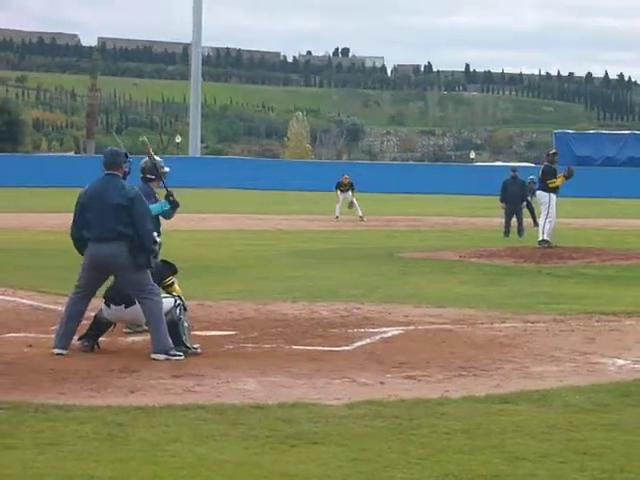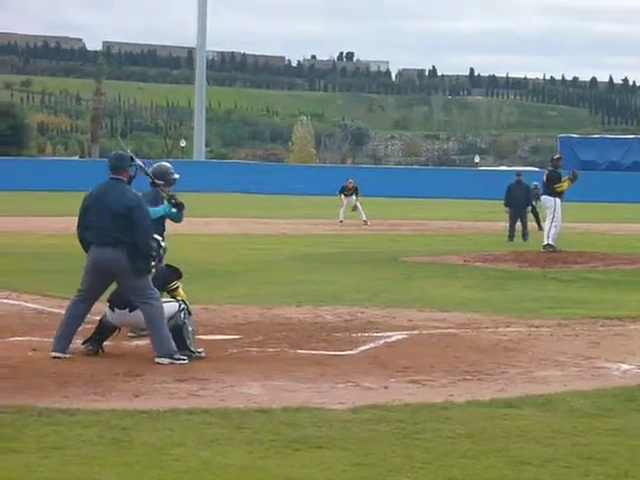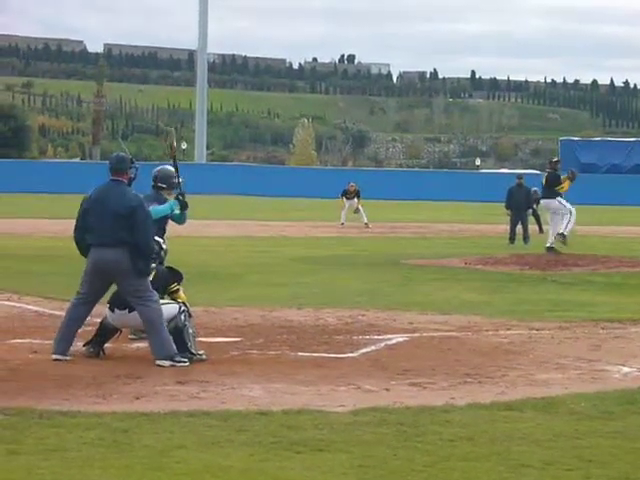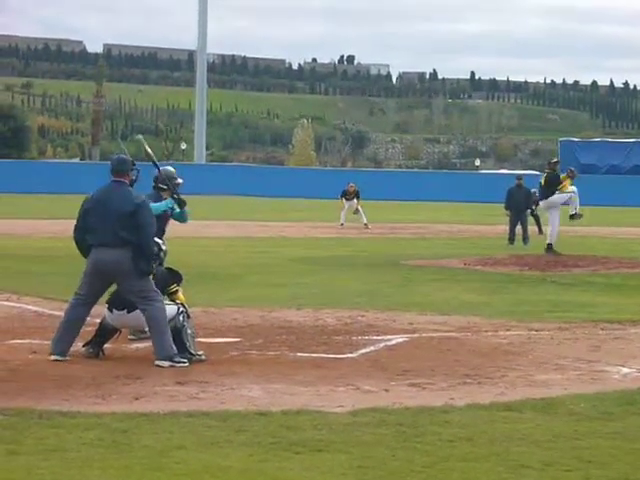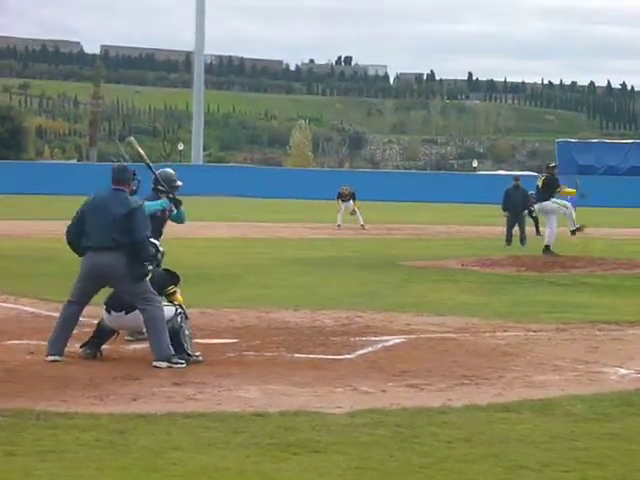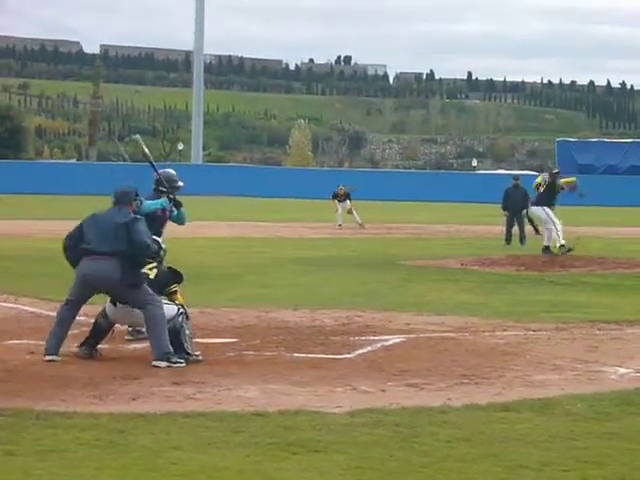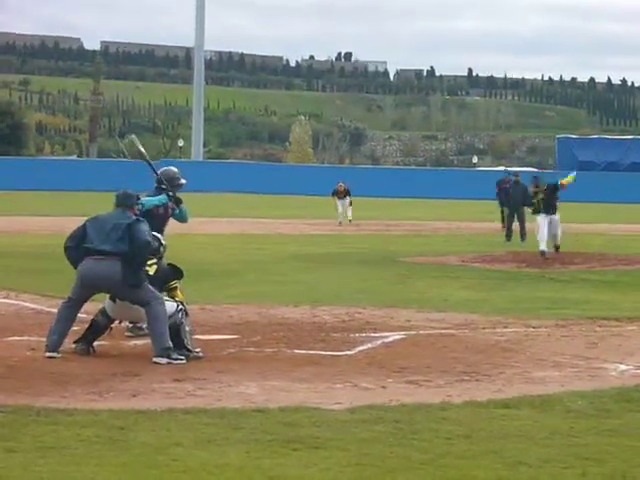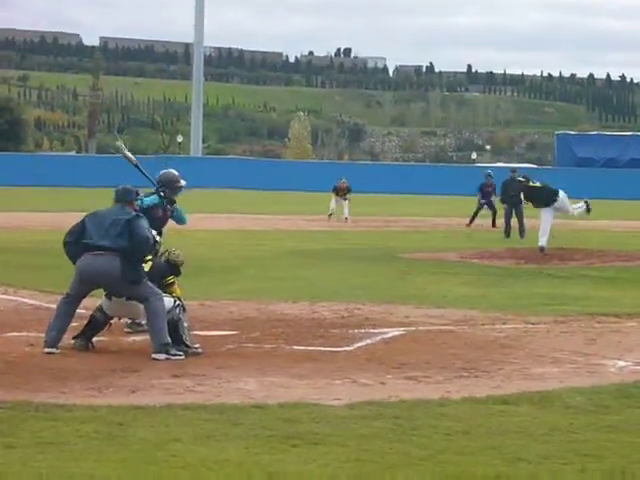
dt=0.3s
person 1, frame 1
left shoulder: (87, 192)
right shoulder: (130, 192)
left elbow: (76, 229)
right elbow: (144, 227)
left wrist: (85, 251)
right wrist: (149, 252)
left hip: (95, 250)
right hip: (123, 251)
left knee: (80, 295)
right knee: (150, 295)
left ankle: (61, 344)
right ankle: (162, 348)
person 1, frame 2
left shoulder: (92, 195)
right shoulder: (132, 198)
left elbow: (82, 230)
right elbow: (144, 235)
right wrist: (147, 259)
left hip: (97, 255)
right hip: (124, 256)
left knee: (82, 299)
right knee: (150, 300)
left ankle: (59, 347)
right ankle: (165, 351)
person 1, frame 3
left shoulder: (91, 197)
right shoulder: (133, 199)
left elbow: (79, 233)
right elbow: (145, 236)
left wrist: (90, 254)
right wrist: (147, 261)
left hip: (97, 257)
right hip: (125, 258)
left knee: (81, 302)
right knee: (148, 303)
left ankle: (59, 349)
right ankle: (165, 354)
person 1, frame 4
left shoulder: (93, 198)
right shoulder: (137, 200)
left elbow: (79, 233)
right elbow: (146, 236)
left wrist: (91, 253)
right wrist: (148, 262)
left hip: (97, 257)
right hip: (126, 258)
left knee: (80, 302)
right knee: (152, 302)
left ankle: (58, 350)
right ankle: (166, 355)
person 1, frame 5
left shoulder: (91, 203)
right shoulder: (133, 206)
left elbow: (72, 234)
right elbow: (140, 239)
right wrist: (144, 261)
left hip: (91, 261)
right hip: (120, 262)
left knee: (74, 303)
right knee: (151, 303)
left ankle: (54, 351)
right ankle: (163, 356)
person 1, frame 6
left shoulder: (92, 218)
right shoulder: (133, 220)
left elbow: (69, 244)
right elbow: (143, 245)
right wrist: (150, 254)
left hip: (86, 268)
right hip: (114, 270)
left knee: (70, 305)
right knee: (152, 304)
left ankle: (51, 350)
right ankle: (163, 356)
person 1, frame 7
left shoulder: (94, 220)
right shoulder: (135, 221)
left elbow: (70, 244)
right elbow: (144, 244)
right wrist: (136, 267)
left hip: (88, 268)
right hip: (116, 270)
left knee: (71, 304)
right knee: (154, 301)
left ankle: (52, 347)
right ankle: (163, 352)
person 1, frame 8
left shoulder: (93, 216)
right shoulder: (135, 217)
left elbow: (69, 240)
right elbow: (145, 241)
right wrist: (135, 262)
left hip: (86, 264)
right hip: (115, 265)
left knee: (70, 299)
right knee: (153, 297)
left ankle: (50, 343)
right ankle: (162, 348)
person 2, frame 1
left shoulder: (151, 192)
right shoulder: (144, 190)
left elbow: (165, 214)
left wrist: (172, 207)
right wrist: (165, 203)
right ankle: (133, 321)
person 2, frame 2
left shoulder: (161, 198)
right shoulder: (150, 195)
left elbow: (177, 218)
left wrist: (178, 208)
right wrist: (168, 206)
right ankle: (137, 325)
person 2, frame 3
left shoulder: (165, 201)
right shoulder: (150, 198)
left elbow: (180, 220)
right elbow: (151, 214)
left wrist: (183, 209)
right wrist: (174, 204)
right ankle: (138, 328)
person 2, frame 4
left shoulder: (166, 202)
right shoulder: (151, 199)
left elbow: (183, 219)
left wrist: (182, 206)
right wrist: (170, 203)
right ankle: (136, 328)
person 2, frame 5
left shoulder: (165, 205)
right shoulder: (149, 200)
left elbow: (181, 219)
right elbow: (142, 210)
left wrist: (178, 206)
right wrist: (165, 202)
right ankle: (134, 329)
person 2, frame 6
left shoulder: (166, 205)
right shoulder: (150, 200)
left elbow: (181, 221)
right elbow: (142, 208)
left wrist: (179, 208)
right wrist: (165, 201)
right ankle: (133, 328)
person 2, frame 7
left shoulder: (169, 203)
right shoulder: (152, 198)
left elbow: (184, 219)
right elbow: (141, 204)
left wrist: (180, 205)
right wrist: (165, 198)
right ankle: (134, 325)
person 2, frame 8
left shoulder: (169, 204)
right shoulder: (151, 200)
left elbow: (183, 221)
right elbow: (135, 205)
left wrist: (174, 205)
right wrist: (157, 198)
right ankle: (133, 320)
person 3, frame 1
right shoulder: (159, 266)
right elbow: (176, 293)
left hip: (112, 310)
right hip: (137, 310)
right knee: (176, 302)
left ankle: (88, 341)
right ankle: (182, 347)
person 3, frame 2
right shoulder: (164, 270)
right elbow: (181, 297)
left hip: (116, 314)
right hip: (142, 312)
right knee: (180, 307)
left ankle: (92, 345)
right ankle: (186, 350)
person 3, frame 3
right shoulder: (164, 272)
right elbow: (181, 300)
left hip: (116, 315)
right knee: (181, 309)
left ankle: (93, 347)
right ankle: (187, 353)
person 3, frame 4
right shoulder: (164, 273)
right elbow: (180, 301)
left hip: (114, 315)
right hip: (139, 315)
right knee: (179, 310)
left ankle: (93, 347)
right ankle: (186, 353)
person 3, frame 5
right shoulder: (161, 274)
right elbow: (178, 303)
left hip: (111, 317)
right hip: (136, 317)
right knee: (177, 311)
left ankle: (90, 348)
right ankle: (184, 355)
person 3, frame 6
right shoulder: (164, 272)
right elbow: (177, 304)
left hip: (116, 310)
left knee: (107, 314)
right knee: (178, 312)
left ankle: (87, 347)
right ankle: (183, 353)
person 3, frame 7
right shoulder: (164, 268)
right elbow: (177, 297)
left hip: (116, 306)
left knee: (106, 311)
right knee: (178, 308)
left ankle: (83, 344)
right ankle: (183, 350)
person 3, frame 8
right shoulder: (161, 265)
right elbow: (176, 294)
left hip: (112, 304)
right hip: (138, 304)
left knee: (104, 307)
right knee: (175, 304)
left ankle: (82, 340)
right ankle: (182, 346)
